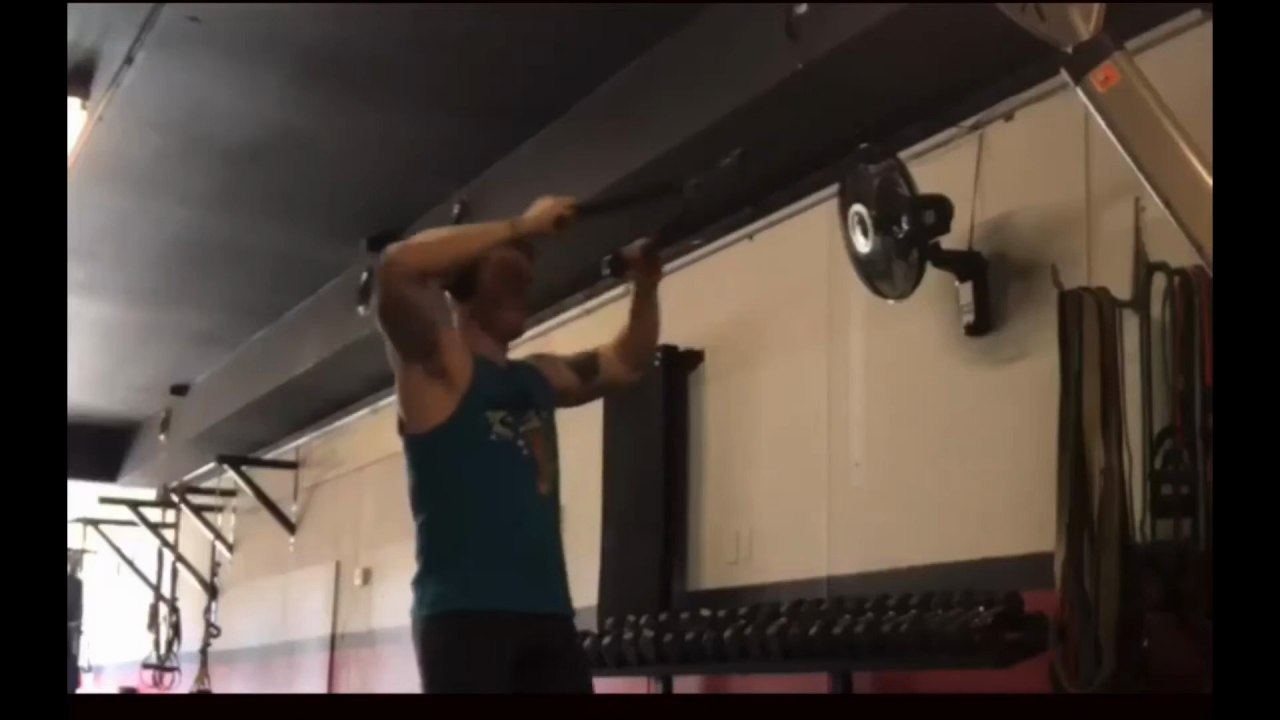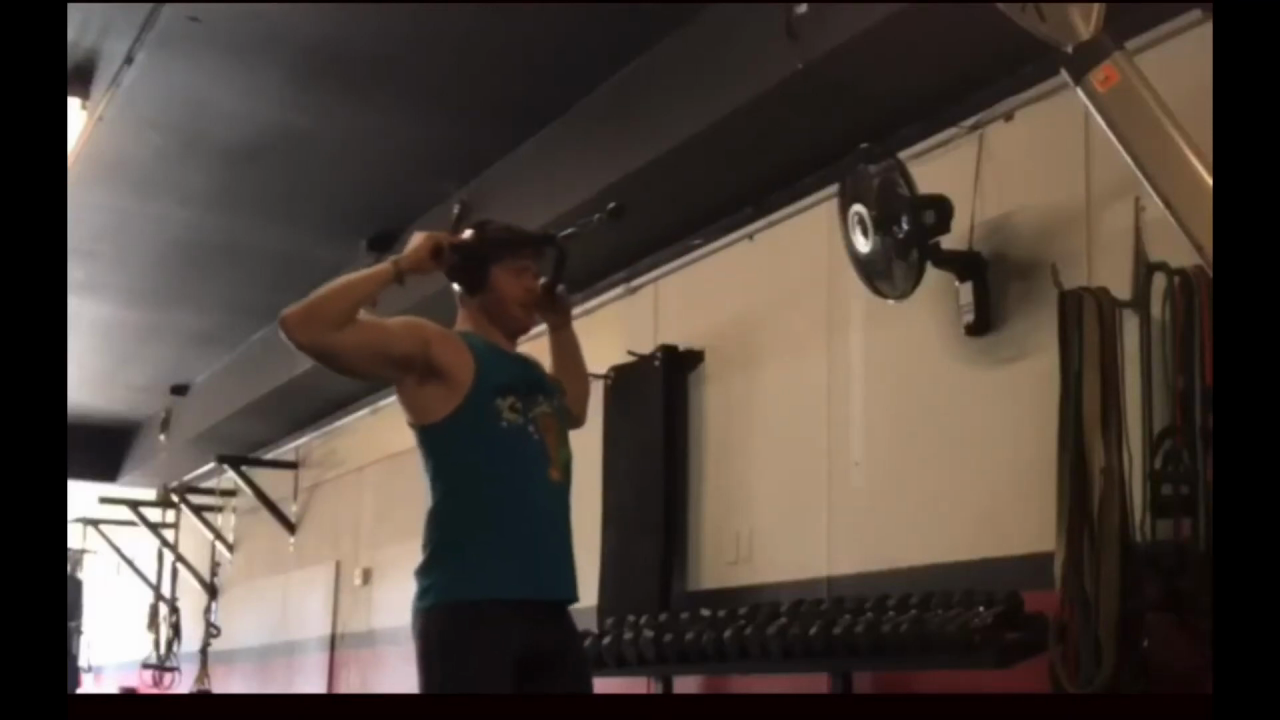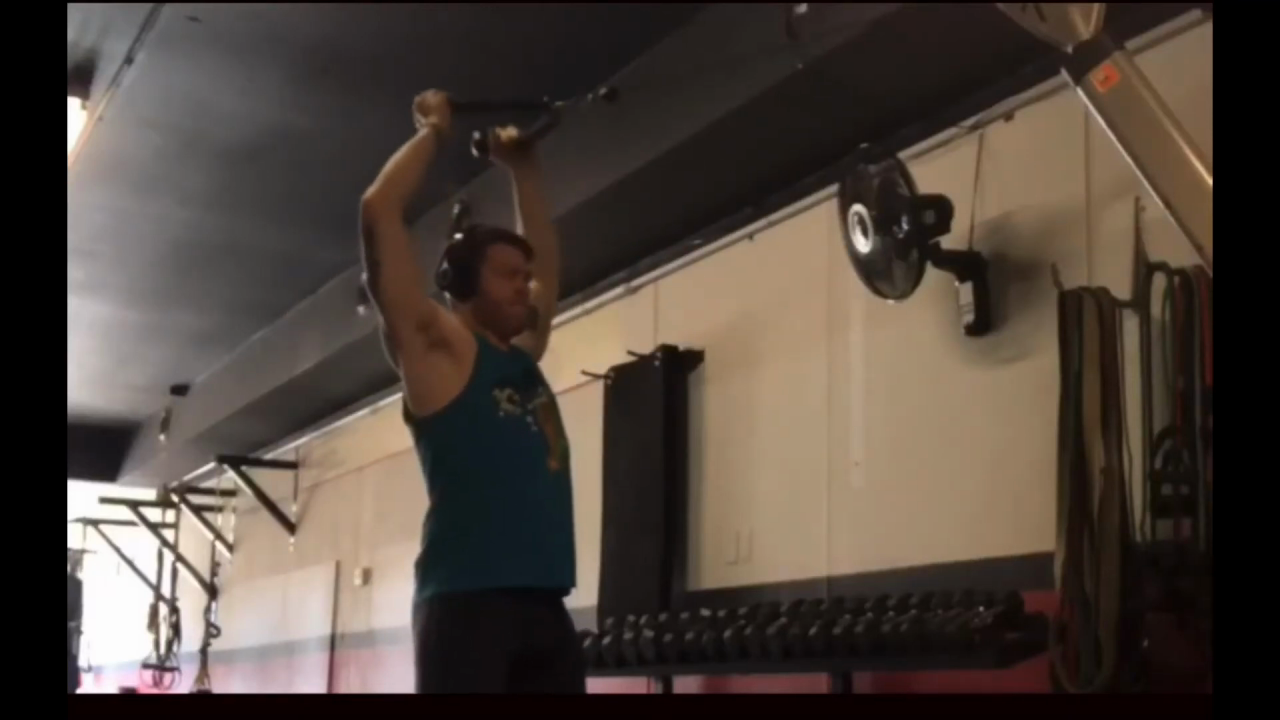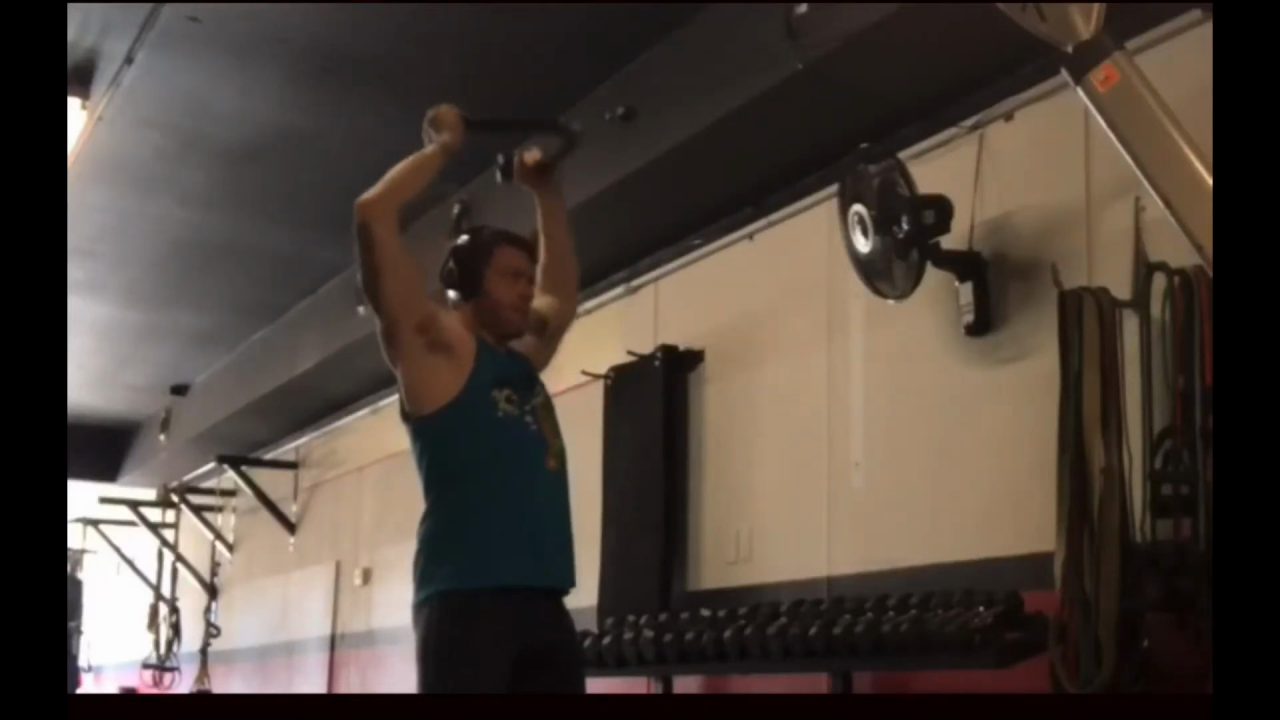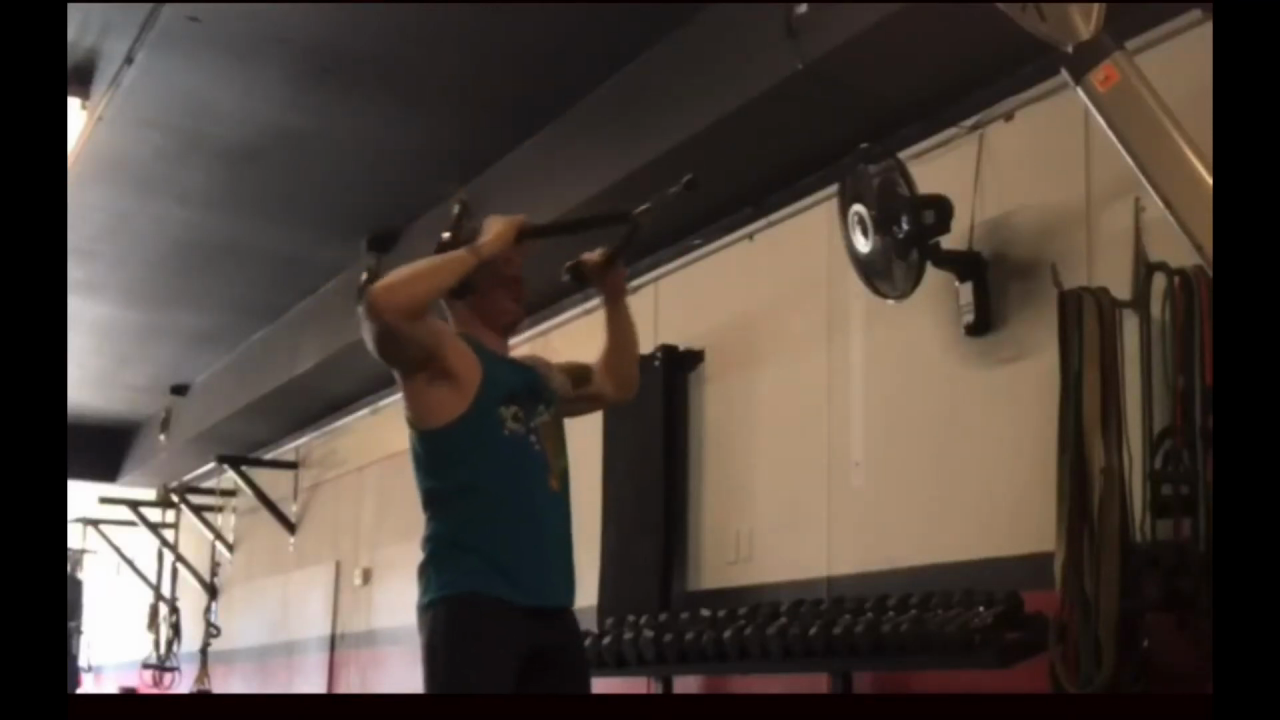
dt=1s
person 1, frame 1
left shoulder: (537, 377)
right shoulder: (433, 359)
left elbow: (628, 362)
right elbow: (398, 265)
left wrist: (645, 285)
right wrist: (521, 227)
left hip: (545, 610)
right hip: (462, 611)
person 1, frame 2
left shoulder: (530, 374)
right shoulder: (435, 350)
left elbow: (574, 408)
right elbow: (305, 326)
left wrist: (560, 324)
right wrist: (402, 265)
left hip: (546, 607)
right hip: (468, 605)
person 1, frame 3
left shoulder: (522, 357)
right shoulder: (435, 345)
left elbow: (547, 269)
right elbow: (378, 212)
left wrist: (523, 169)
right wrist: (432, 132)
left hip: (542, 604)
right hip: (466, 601)
person 1, frame 4
left shoulder: (522, 359)
right shoulder: (433, 345)
left elbow: (562, 288)
right elbow: (374, 216)
left wrist: (545, 192)
right wrist: (442, 148)
left hip: (542, 603)
right hip: (466, 600)
person 1, frame 5
left shoulder: (537, 374)
right shoulder: (439, 357)
left elbow: (620, 382)
right elbow: (382, 304)
left wrist: (613, 293)
right wrist: (481, 247)
left hip: (549, 609)
right hip: (472, 604)
